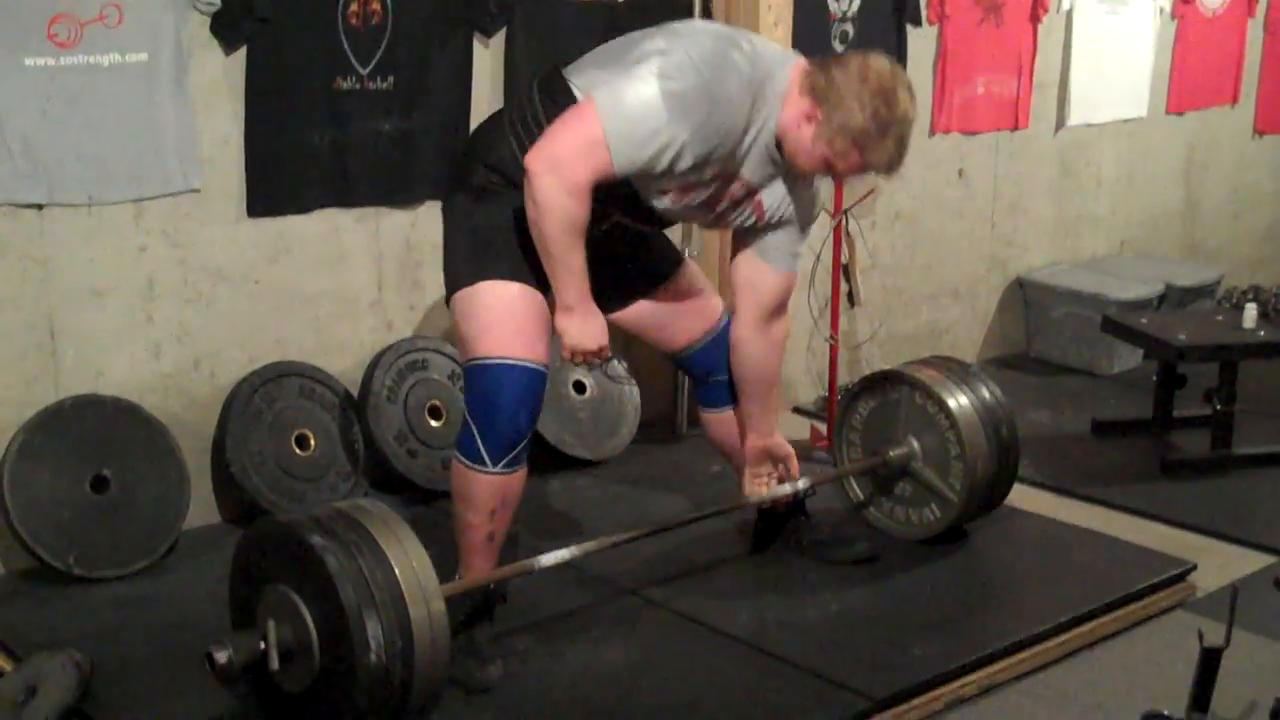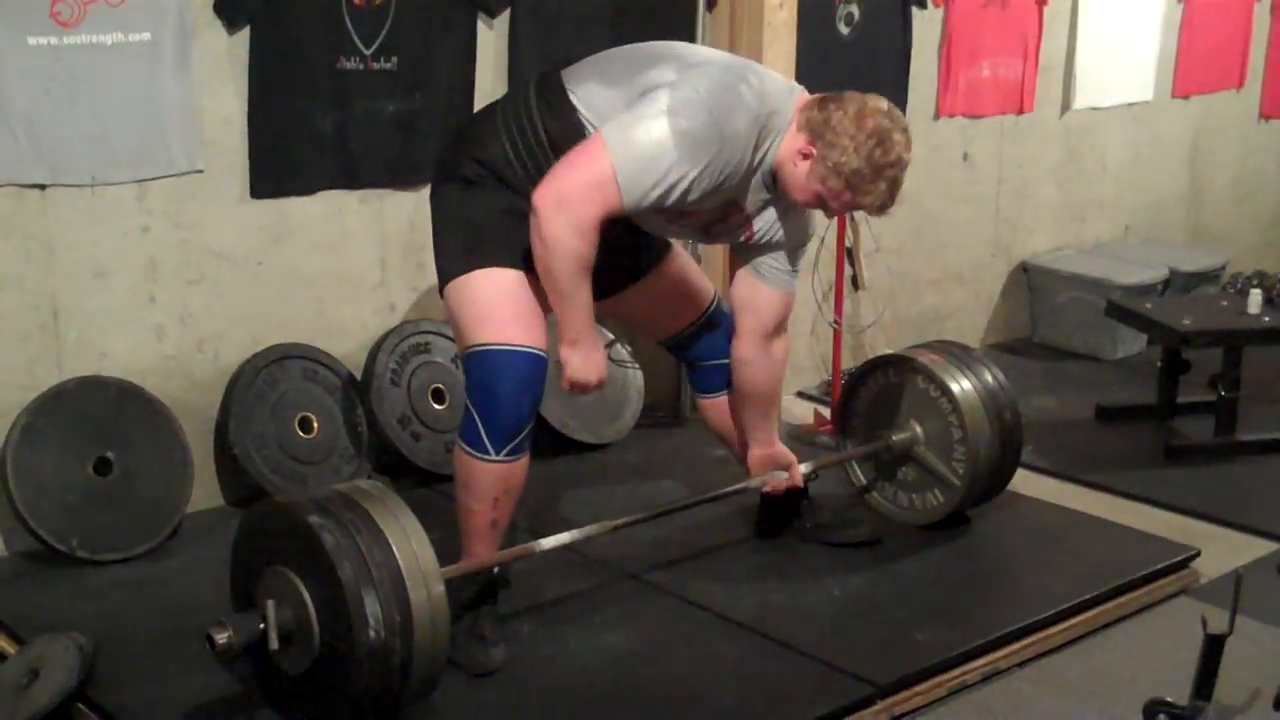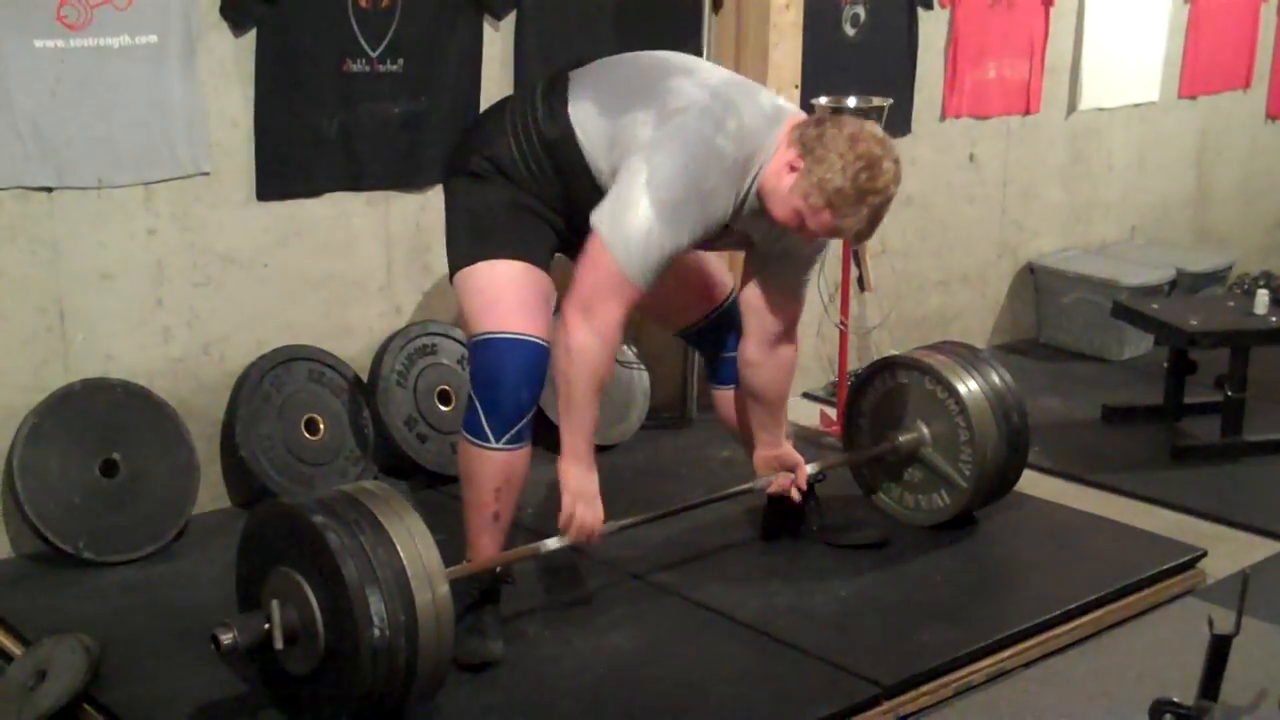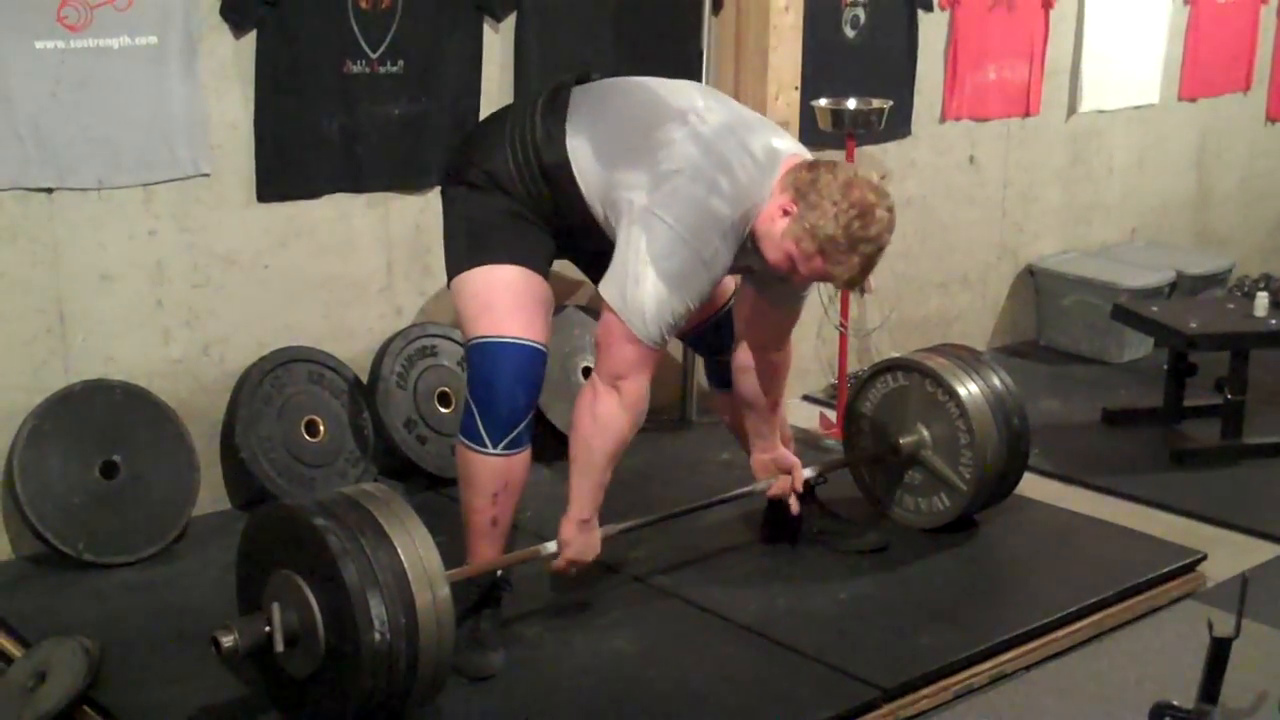
dt=0.3s
person 1, frame 1
left shoulder: (789, 189)
right shoulder: (715, 83)
left elbow: (761, 320)
right elbow: (554, 165)
left wrist: (761, 436)
right wrist: (574, 307)
left hip: (610, 217)
right hip: (512, 191)
left knee: (717, 350)
right knee: (507, 394)
right ankle: (471, 606)
person 1, frame 2
left shoulder: (784, 205)
right shoulder: (718, 118)
left elbow: (759, 337)
right elbow: (561, 202)
left wrist: (763, 445)
right wrist: (579, 339)
left hip: (602, 210)
right hip: (499, 181)
left knee: (711, 336)
right knee: (509, 382)
right ankle: (473, 591)
person 1, frame 3
left shoulder: (810, 189)
right shoulder: (698, 164)
left elbow: (769, 338)
right elbow: (592, 320)
left wrist: (772, 444)
right wrist: (577, 463)
left hip: (608, 184)
right hip: (512, 174)
left knee: (727, 330)
right knee: (511, 370)
left ankle: (790, 504)
right ankle: (477, 589)
person 1, frame 4
left shoulder: (812, 214)
right shoulder: (693, 218)
left elbow: (762, 351)
right elbow: (618, 386)
left wrist: (766, 447)
right wrist: (581, 519)
left hip: (606, 185)
right hip: (507, 183)
left knee: (731, 331)
right knee: (509, 374)
left ankle: (791, 508)
right ankle: (477, 593)
